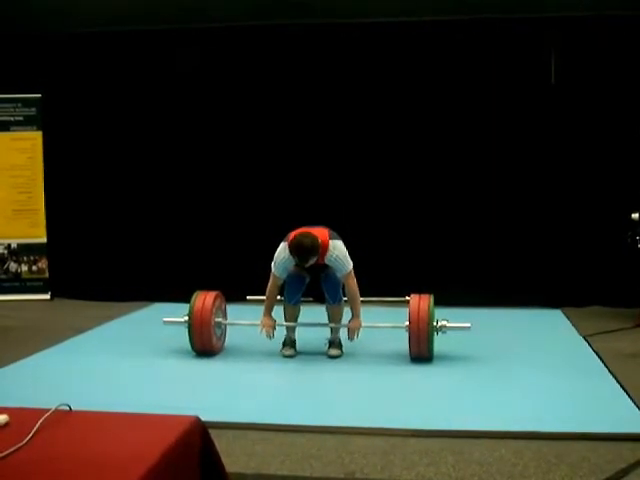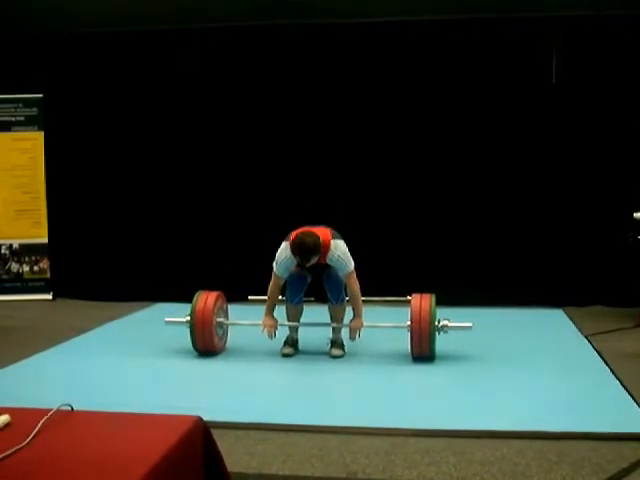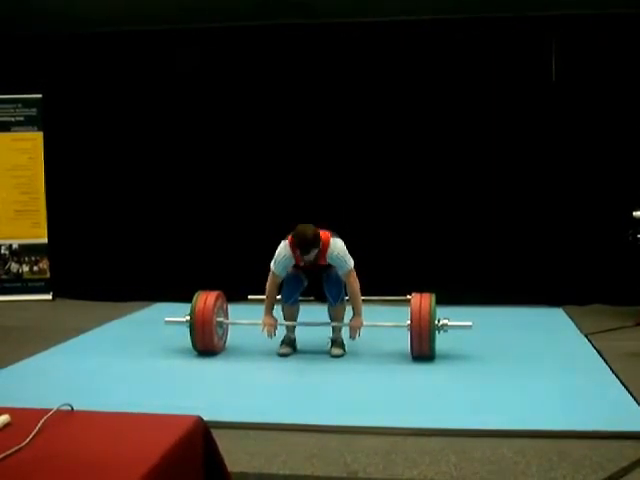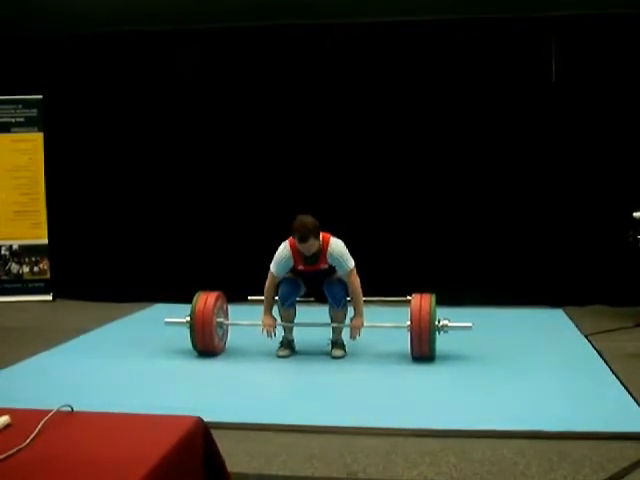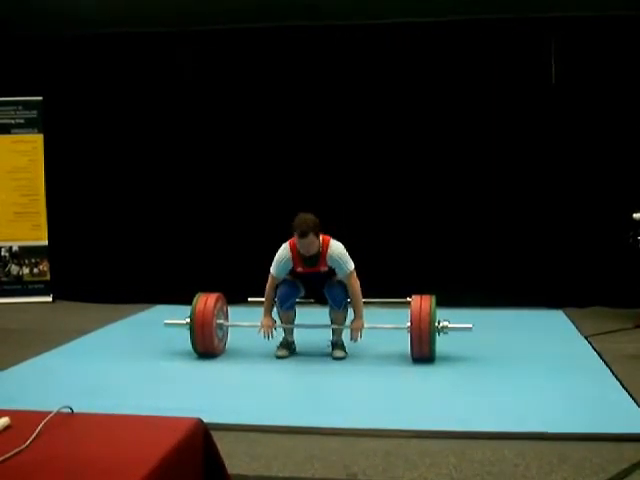
dt=0.3s
person 1, frame 1
left shoulder: (335, 249)
right shoulder: (284, 252)
left elbow: (350, 281)
right elbow: (274, 284)
left wrist: (356, 317)
right wrist: (267, 315)
left hip: (329, 265)
left knee: (333, 292)
right knee: (291, 292)
left ankle: (335, 338)
right ankle: (290, 338)
person 1, frame 2
left shoulder: (336, 248)
right shoulder: (285, 251)
left elbow: (351, 281)
right elbow: (276, 283)
left wrist: (358, 317)
right wrist: (268, 315)
left hip: (330, 265)
left knee: (336, 291)
right knee: (293, 292)
left ankle: (337, 338)
right ankle: (292, 337)
person 1, frame 3
left shoulder: (335, 247)
right shoulder: (285, 249)
left elbow: (351, 279)
right elbow: (273, 281)
left wrist: (357, 316)
right wrist: (268, 314)
left hip: (329, 267)
right hip: (299, 269)
left knee: (336, 292)
right knee: (288, 292)
left ankle: (337, 337)
right ankle: (289, 337)
person 1, frame 4
left shoulder: (335, 247)
right shoulder: (285, 250)
left elbow: (352, 279)
right elbow: (271, 281)
left wrist: (358, 315)
right wrist: (267, 314)
left hip: (329, 276)
right hip: (299, 277)
left knee: (339, 295)
right knee: (284, 293)
left ankle: (337, 339)
right ankle: (288, 338)
person 1, frame 5
left shoulder: (335, 250)
right shoulder: (285, 252)
left elbow: (352, 282)
right elbow: (272, 283)
left wrist: (358, 318)
right wrist: (267, 316)
left hip: (328, 280)
right hip: (299, 280)
left knee: (339, 296)
right knee: (283, 295)
left ankle: (337, 340)
right ankle: (288, 340)
